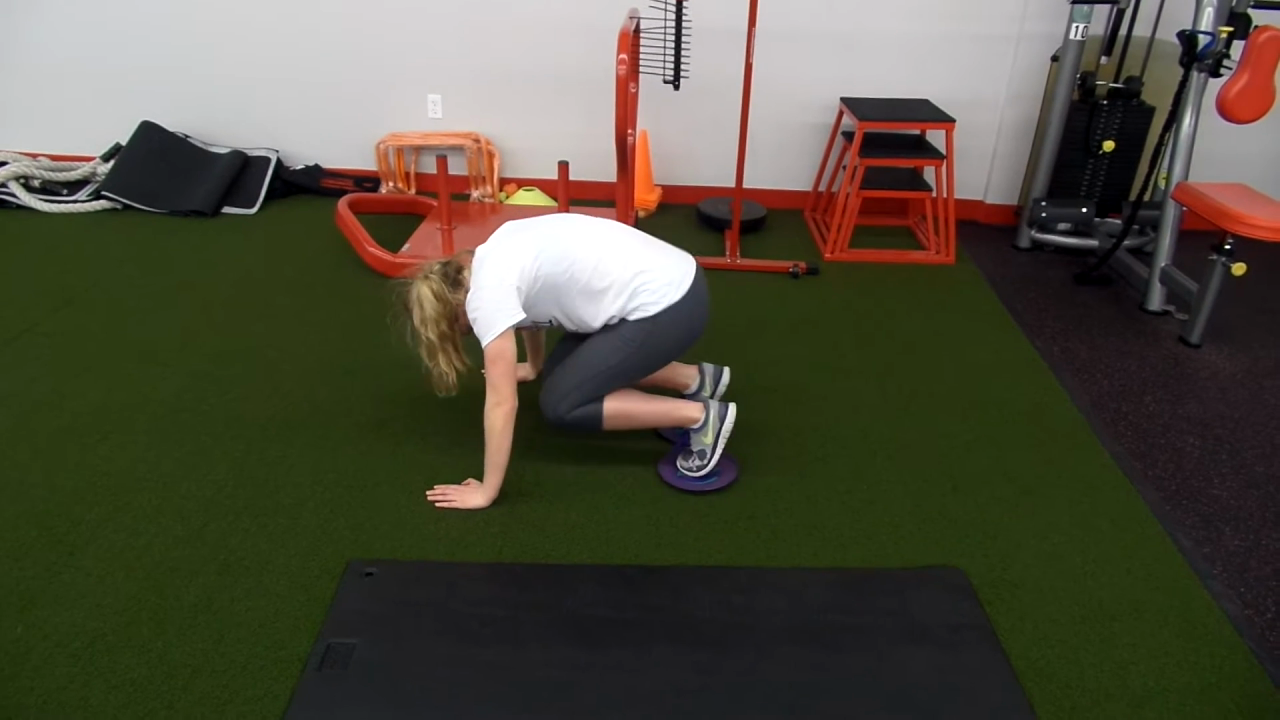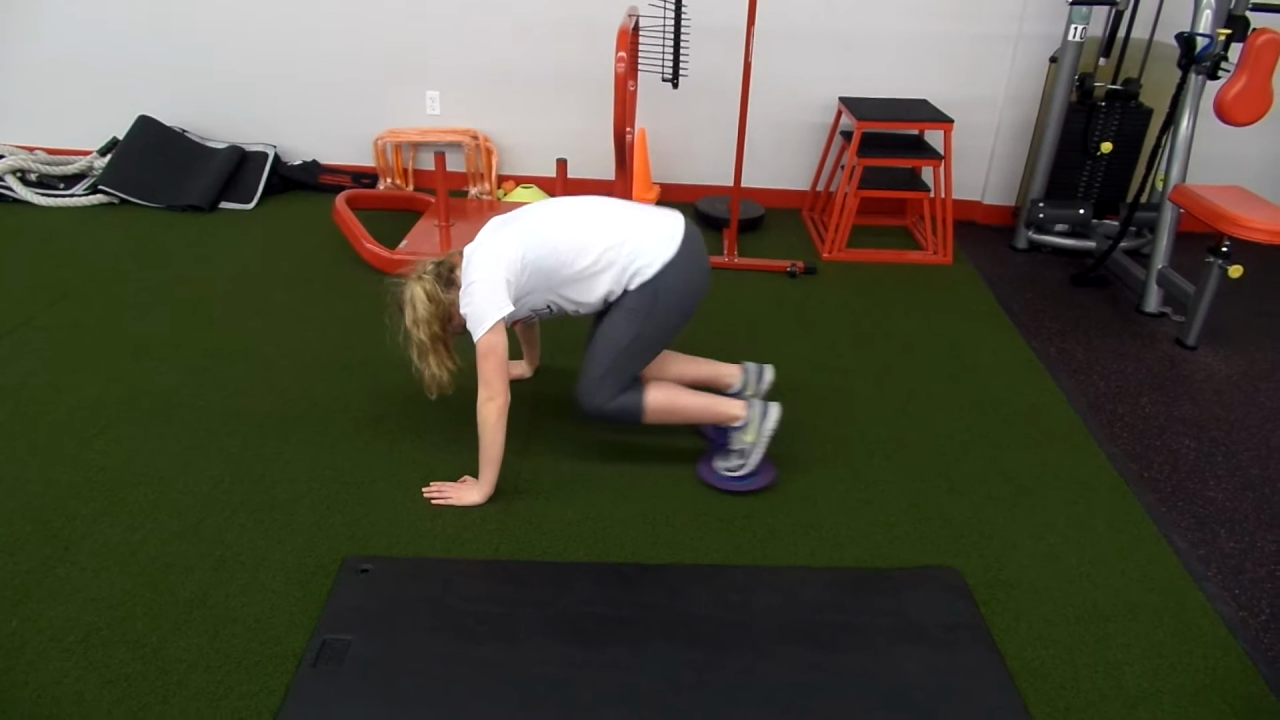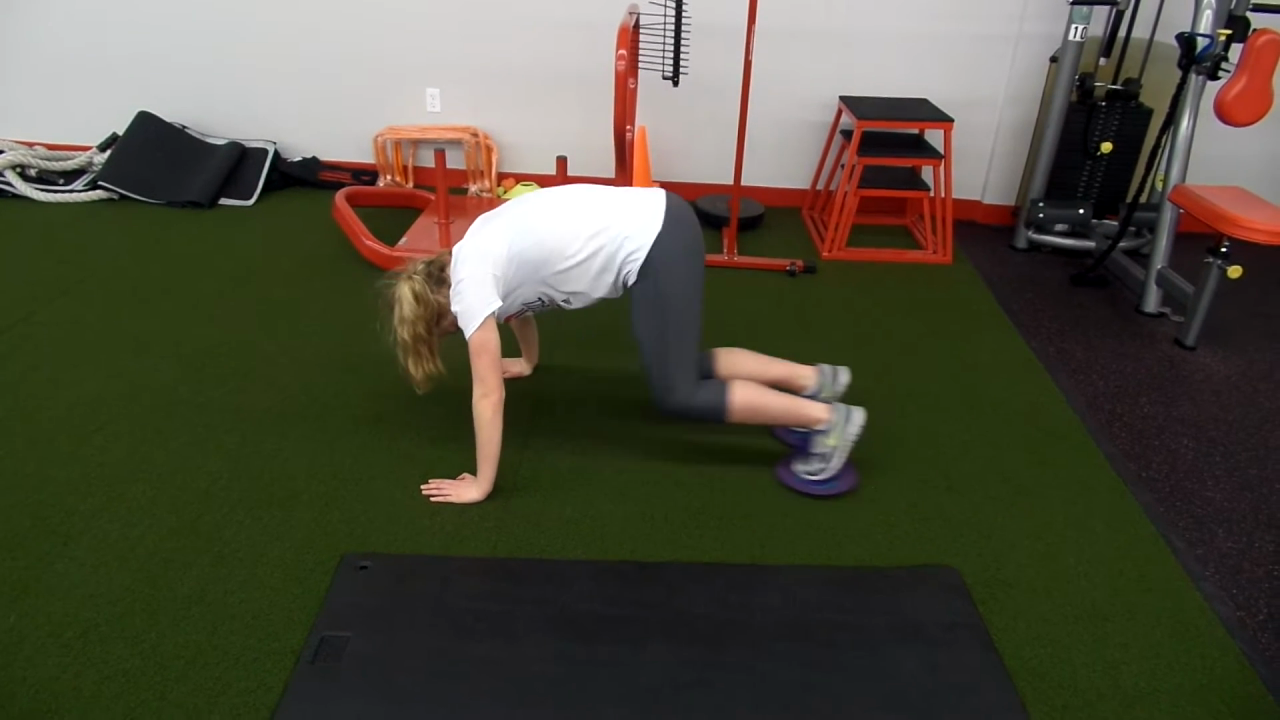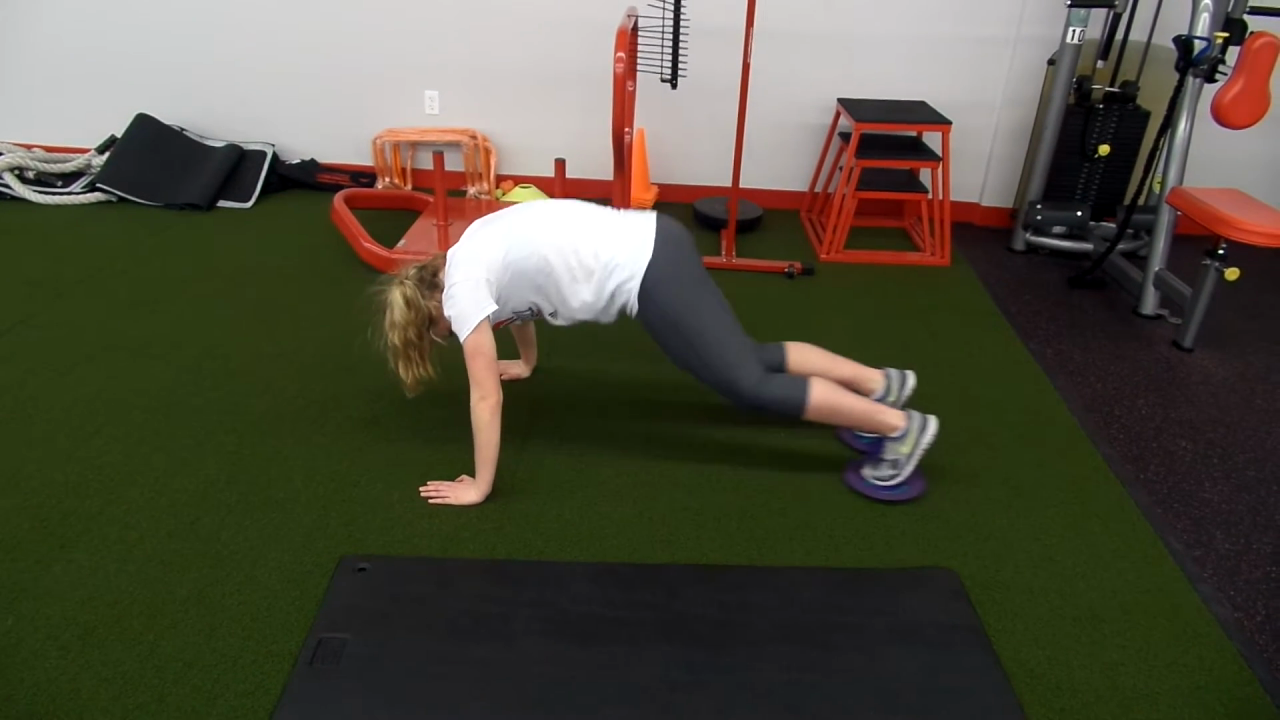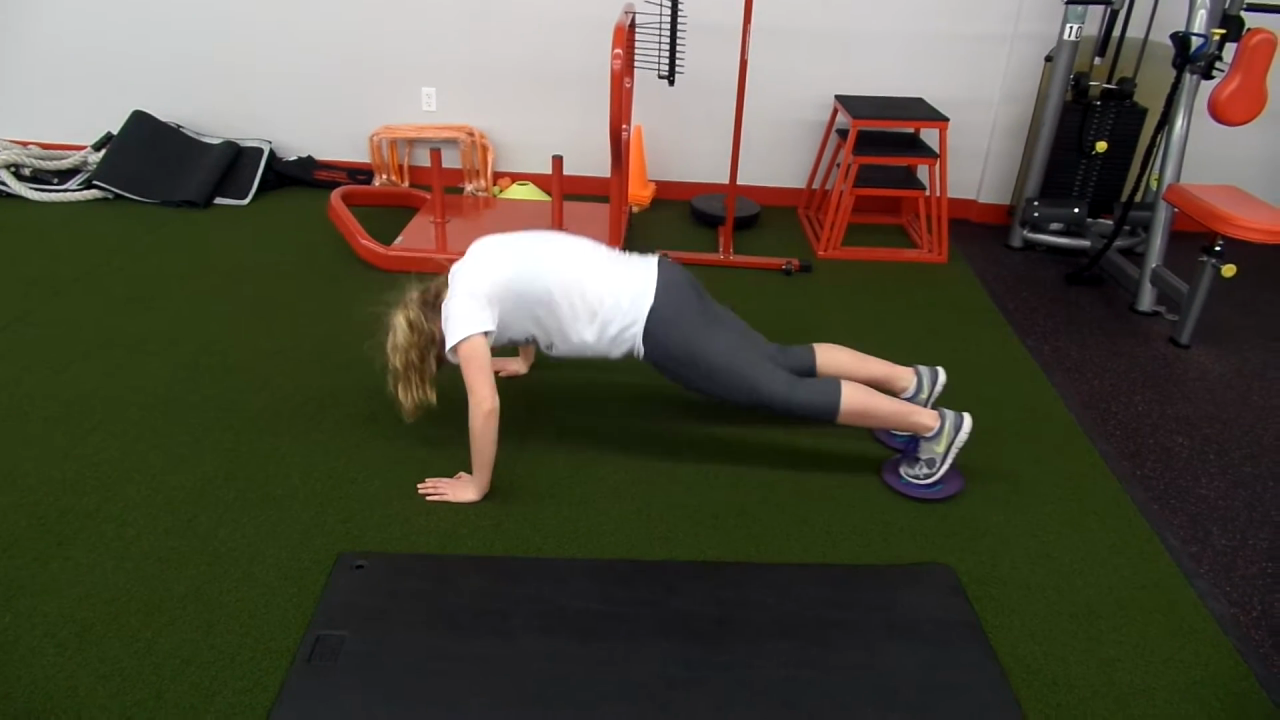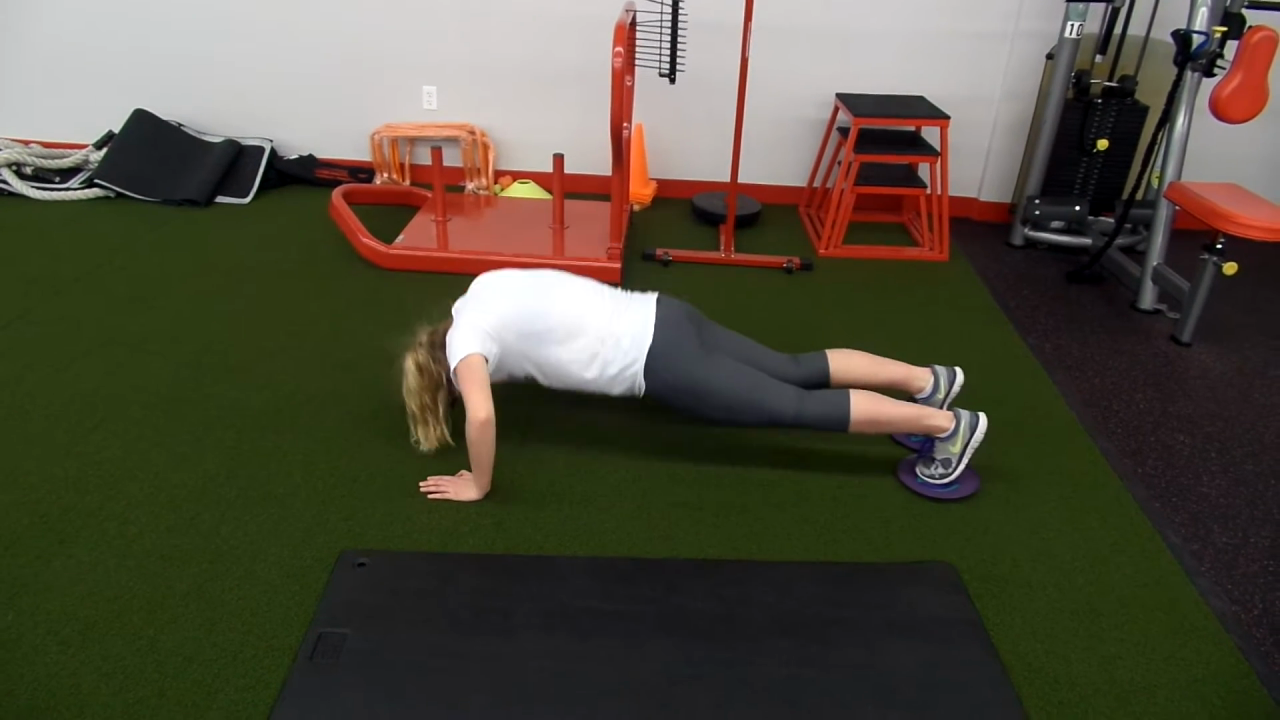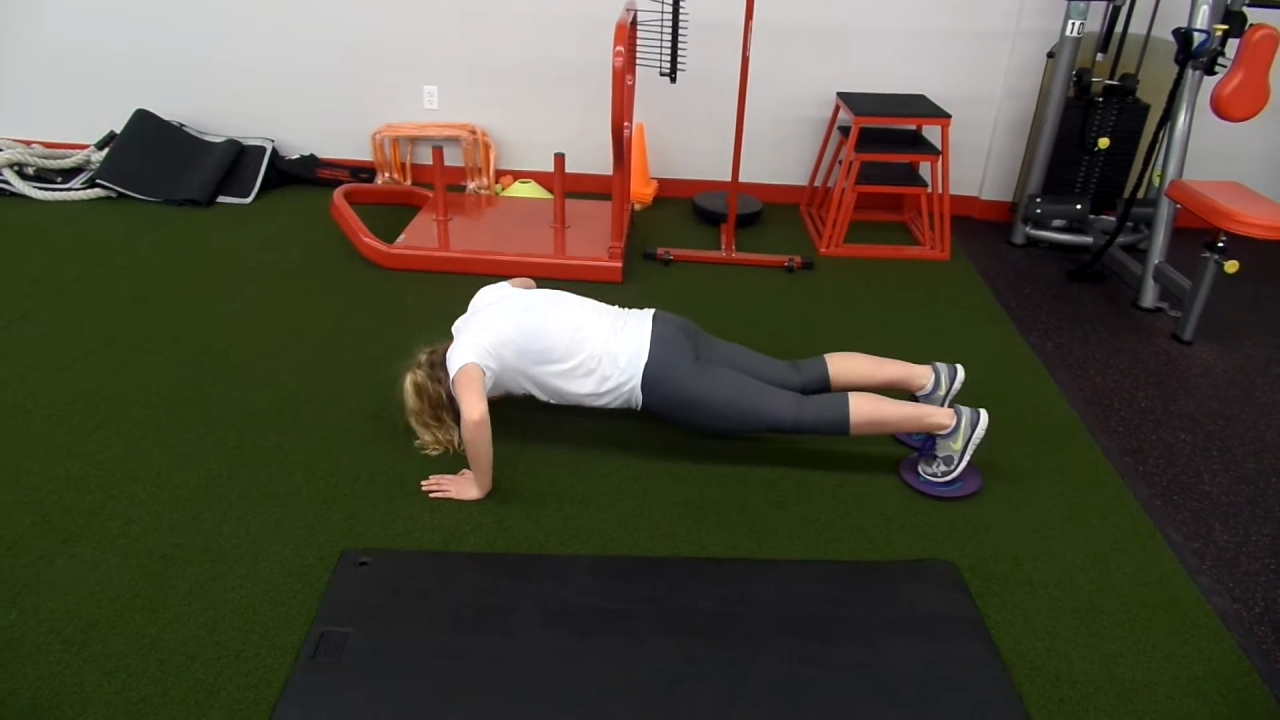
dt=0.2s
person 1, frame 1
left shoulder: (487, 294)
right shoulder: (490, 257)
left elbow: (501, 403)
left wrist: (487, 491)
right wrist: (534, 365)
left hip: (668, 304)
right hip: (670, 279)
left knee: (560, 405)
right knee: (564, 369)
left ankle: (700, 416)
right ankle: (694, 379)
person 1, frame 2
left shoulder: (477, 290)
right shoulder: (478, 258)
left elbow: (494, 398)
left wrist: (481, 488)
right wrist: (530, 362)
left hip: (660, 266)
right hip: (664, 238)
left knee: (599, 398)
right knee: (615, 367)
left ankle: (742, 414)
right ankle: (738, 378)
person 1, frame 3
left shoulder: (468, 286)
right shoulder: (473, 252)
left elbow: (489, 393)
left wrist: (482, 485)
right wrist: (529, 360)
left hip: (650, 243)
right hip: (657, 217)
left knee: (679, 396)
right knee: (685, 366)
left ankle: (829, 418)
right ankle: (815, 379)
person 1, frame 4
left shoulder: (461, 291)
right shoulder: (471, 249)
left elbow: (487, 398)
left wrist: (480, 488)
right wrist: (527, 361)
left hip: (643, 275)
right hip: (652, 243)
left knee: (747, 382)
right knee: (750, 357)
left ankle: (899, 424)
right ankle: (881, 382)
person 1, frame 5
left shoulder: (461, 309)
right shoulder: (477, 259)
left elbow: (486, 405)
left wrist: (477, 485)
right wrist: (525, 354)
left hip: (652, 324)
right hip: (658, 283)
left knee: (779, 391)
right knee: (779, 361)
left ankle: (933, 423)
right ankle: (911, 380)
person 1, frame 6
left shoulder: (463, 340)
right shoulder: (483, 288)
left elbow: (481, 415)
left wrist: (477, 485)
left hip: (658, 362)
right hip: (660, 317)
left knee: (791, 405)
right knee: (794, 370)
left ankle: (946, 425)
right ankle: (929, 380)
person 1, frame 7
left shoulder: (464, 356)
right shoulder: (483, 304)
left elbow: (475, 418)
right elbow: (527, 283)
left wrist: (478, 484)
left hip: (656, 375)
right hip: (660, 331)
left knee: (791, 413)
right knee: (795, 377)
left ankle: (947, 421)
right ankle: (930, 377)
